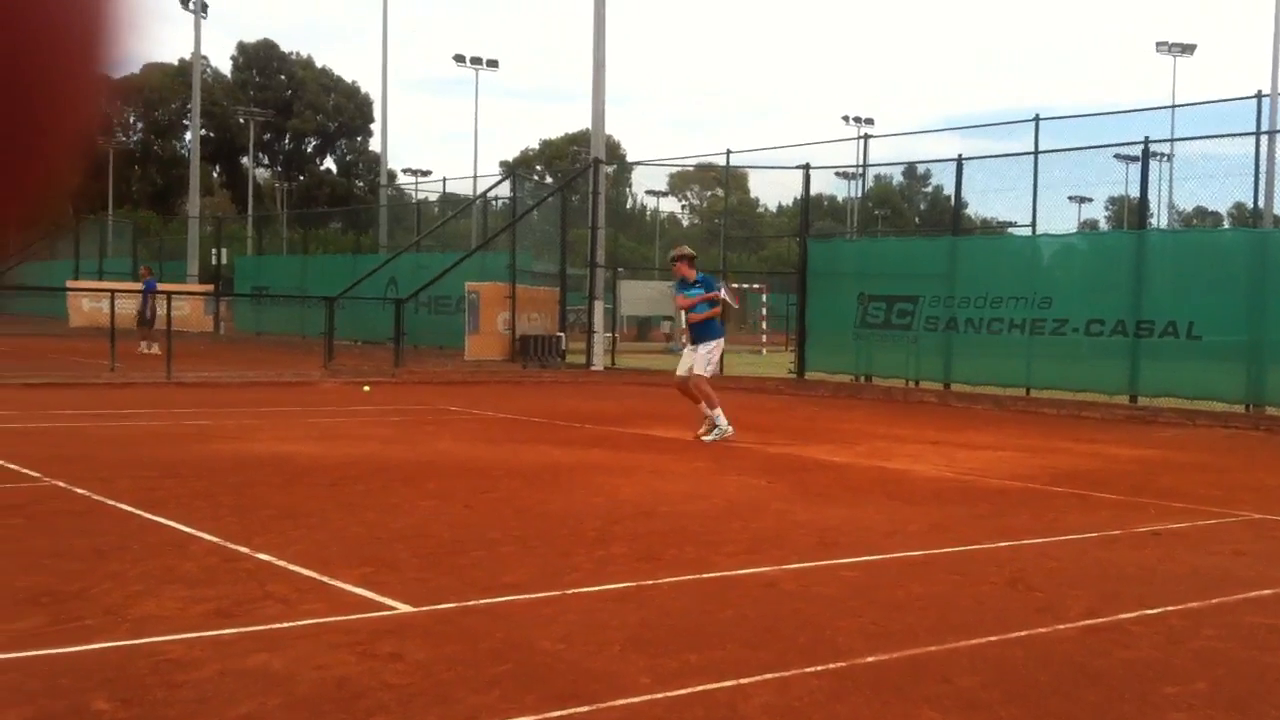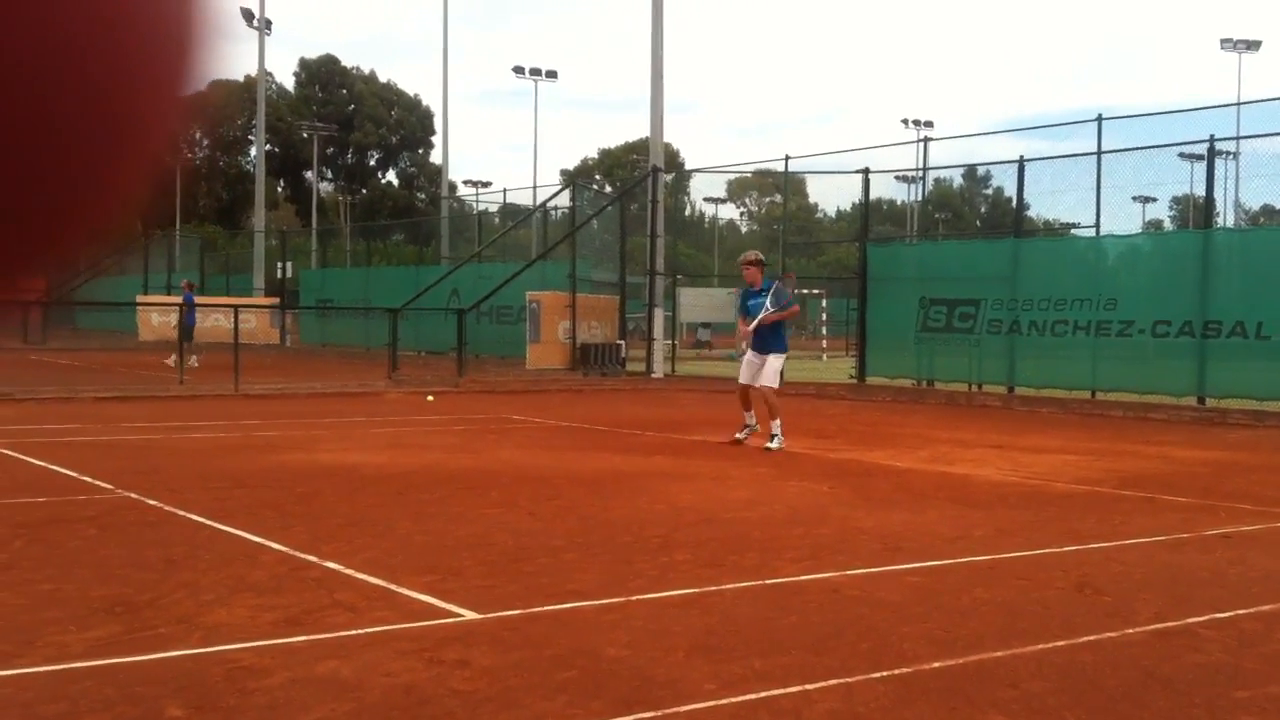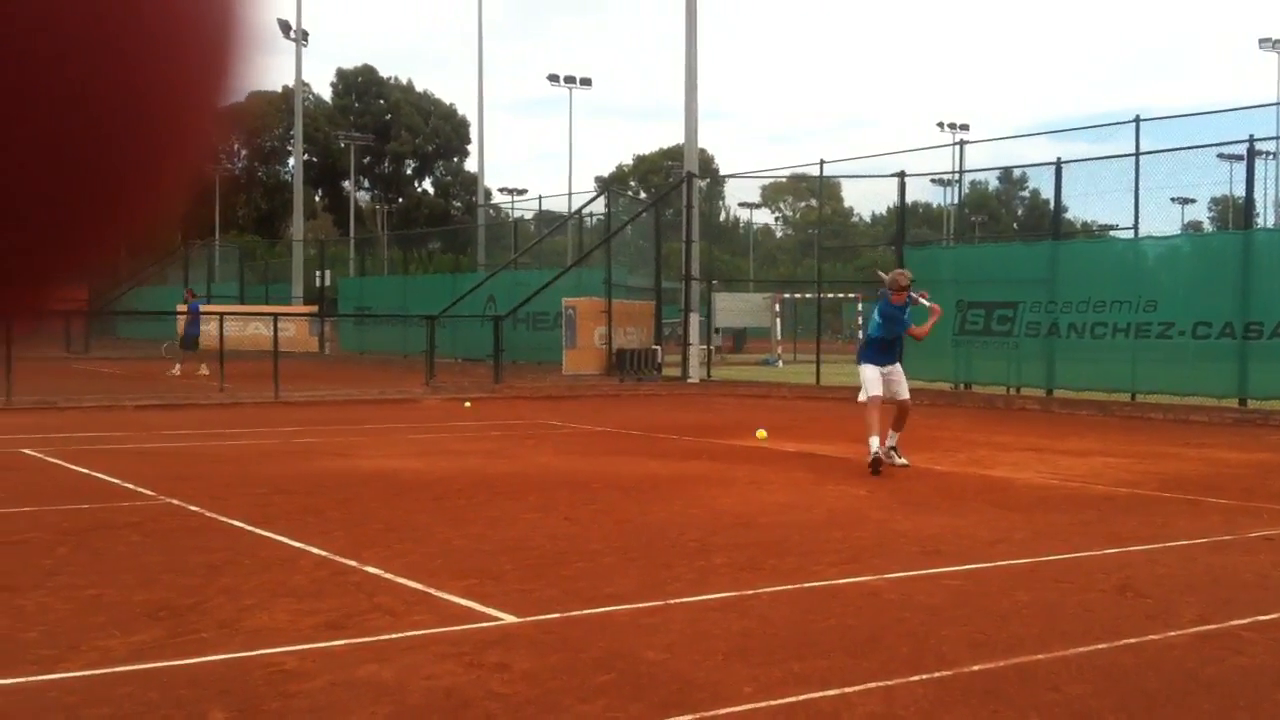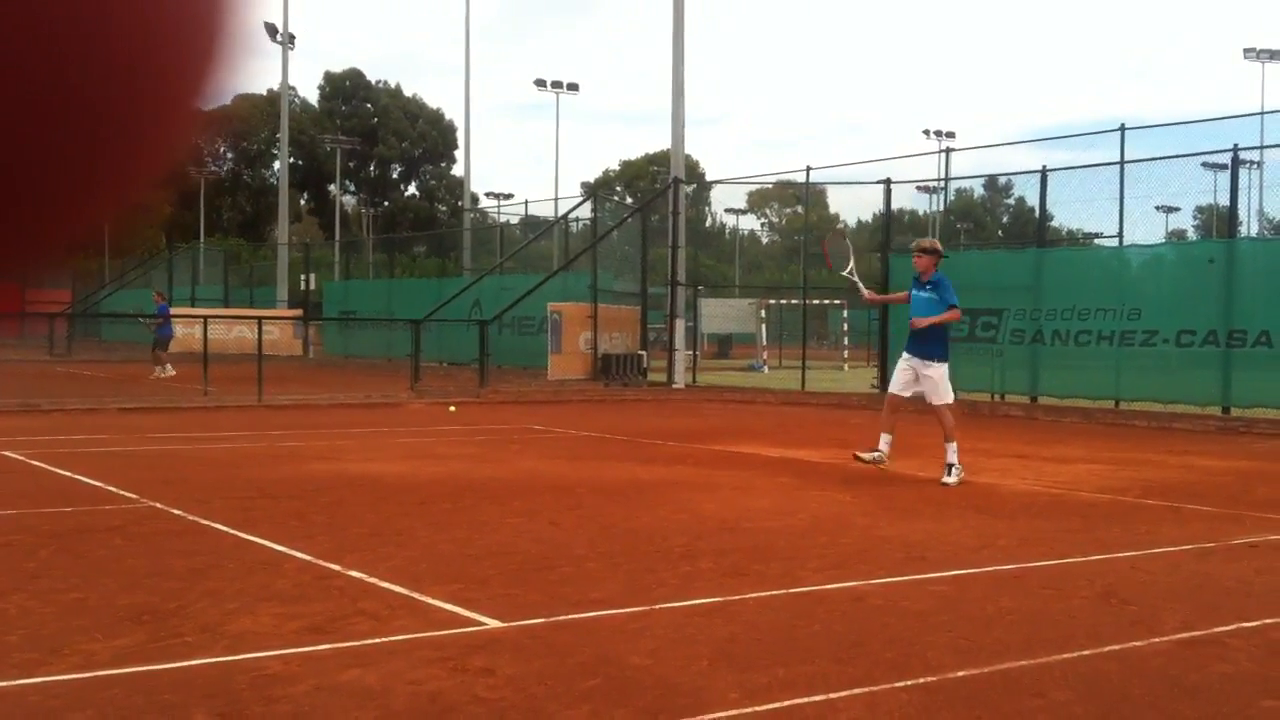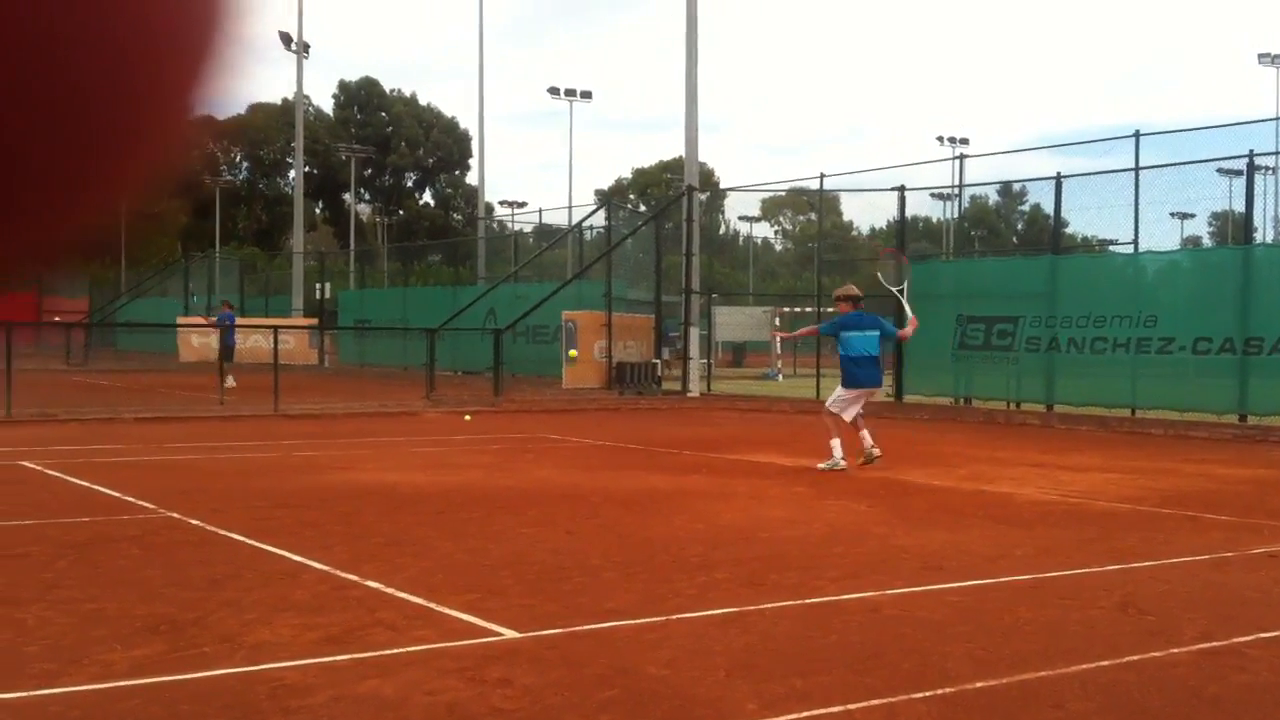
dt=1s
person 1, frame 1
left shoulder: (707, 281)
right shoulder: (681, 284)
left elbow: (719, 309)
right elbow: (680, 304)
left wrist: (701, 316)
right wrist: (707, 296)
left hip: (711, 339)
right hip: (694, 341)
left knee: (698, 381)
right knee: (681, 382)
left ankle: (723, 425)
right ankle: (711, 416)
person 1, frame 2
left shoulder: (774, 288)
right shoulder: (746, 293)
left elbow: (796, 308)
right elbow: (743, 318)
left wrist: (775, 317)
right wrist: (742, 328)
left hip: (776, 349)
right hip: (755, 349)
left knee: (766, 391)
right knee: (743, 388)
left ankle: (777, 434)
right ankle: (750, 424)
person 1, frame 3
left shoulder: (903, 300)
right shoulder: (888, 310)
right elbow: (916, 333)
left wrist: (918, 297)
right wrist: (934, 317)
left hip: (891, 360)
right hip: (870, 359)
left knee: (904, 404)
right knee: (875, 400)
left ankle: (891, 446)
right ankle: (876, 452)
person 1, frame 4
left shoulder: (942, 284)
right shoulder: (917, 282)
left elbow: (955, 313)
left wrist: (928, 320)
right wrist: (878, 298)
left hip: (934, 358)
right hip: (910, 355)
left knee: (941, 407)
right knee: (892, 400)
left ankle: (954, 465)
right ankle: (881, 452)
person 1, frame 5
left shoulder: (841, 322)
right shoulder: (875, 320)
left elbow: (812, 330)
right elbow: (903, 335)
left wrist: (787, 335)
right wrist: (912, 326)
left hip: (853, 382)
right hip: (874, 382)
left knee: (830, 413)
right knee: (852, 412)
left ankle: (837, 457)
right ankle: (870, 447)
